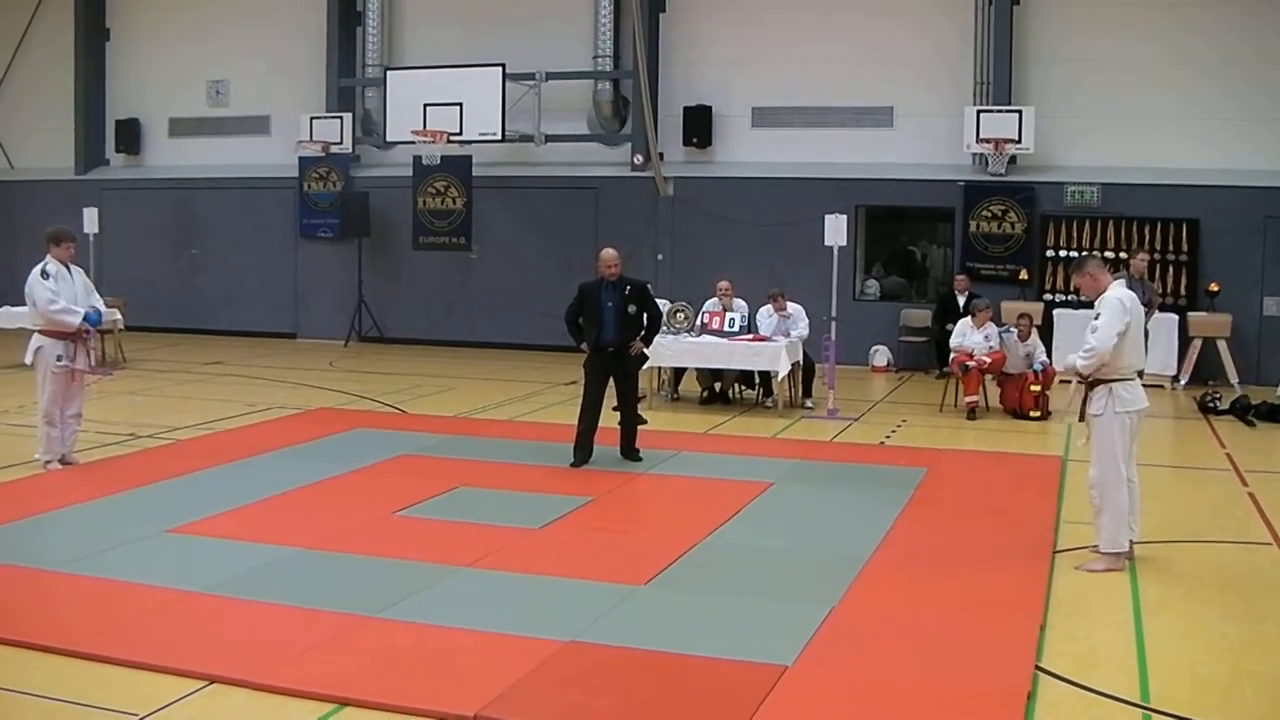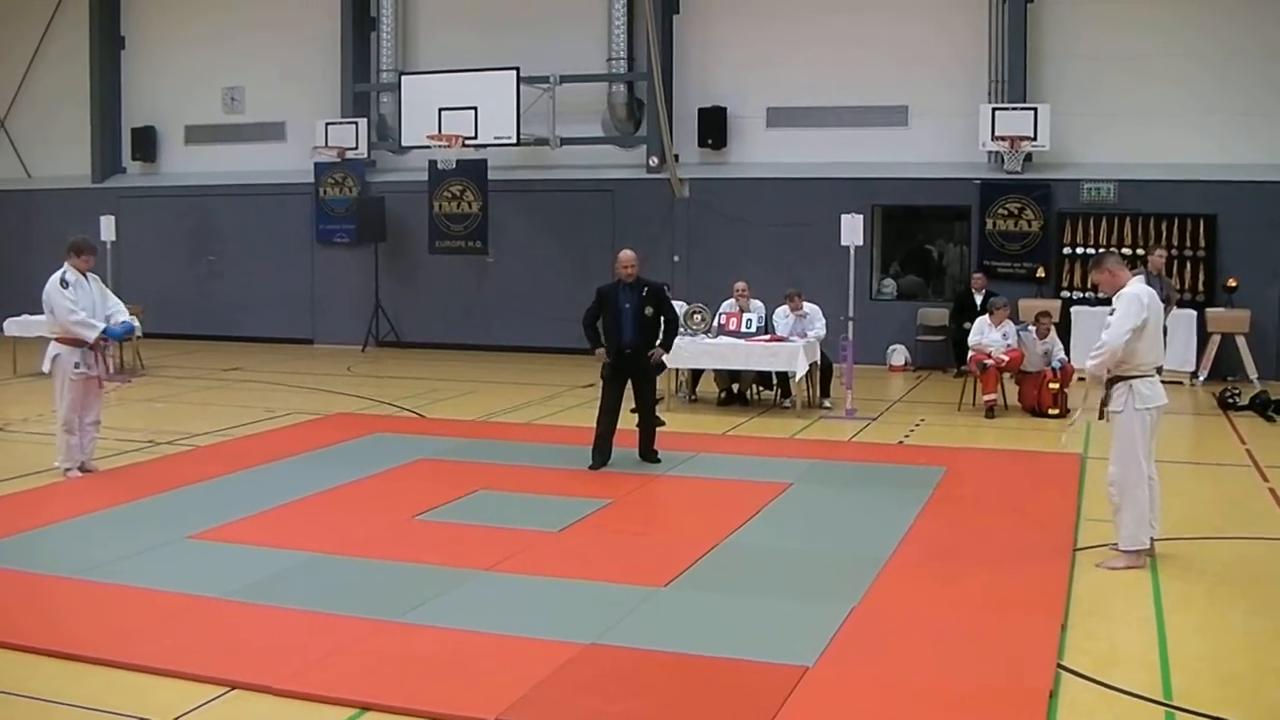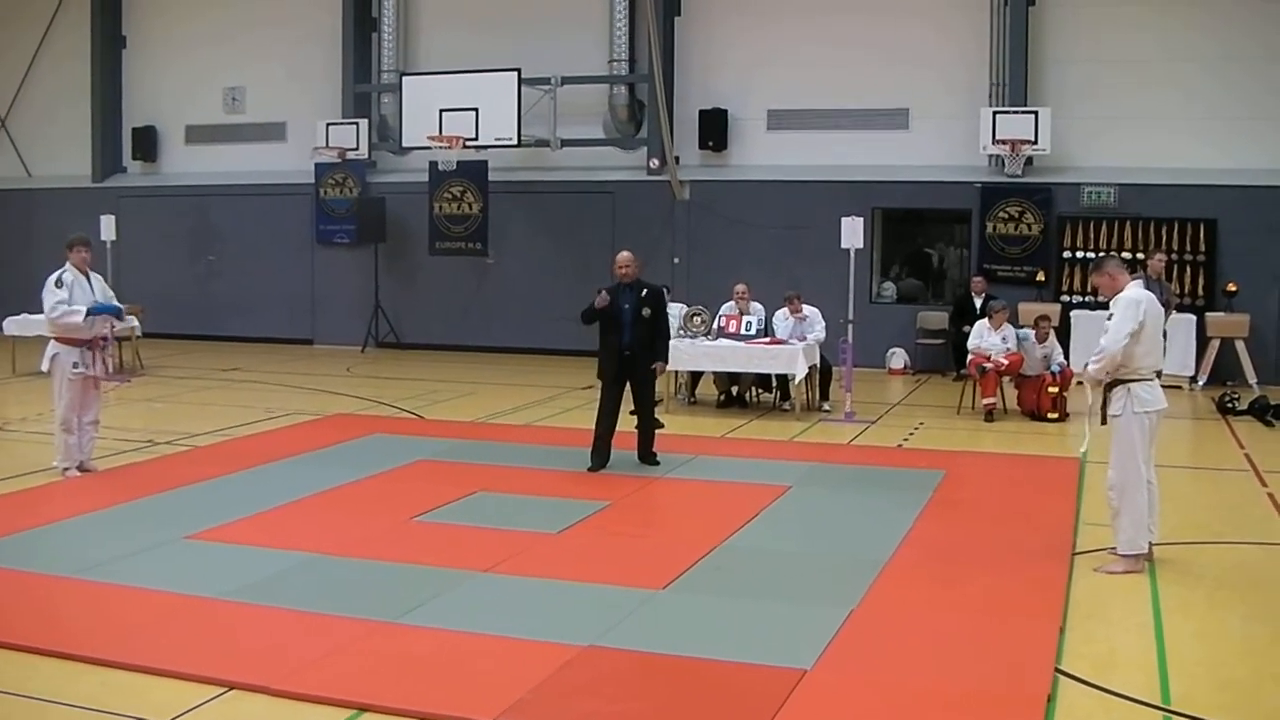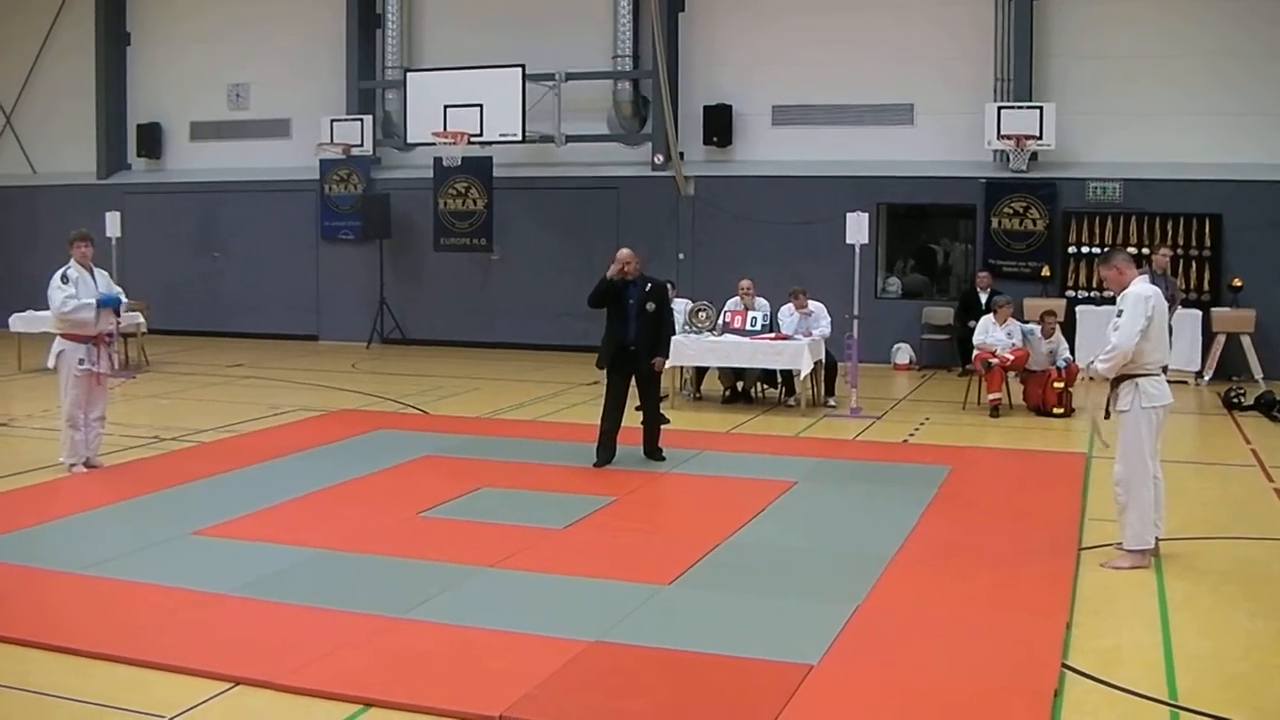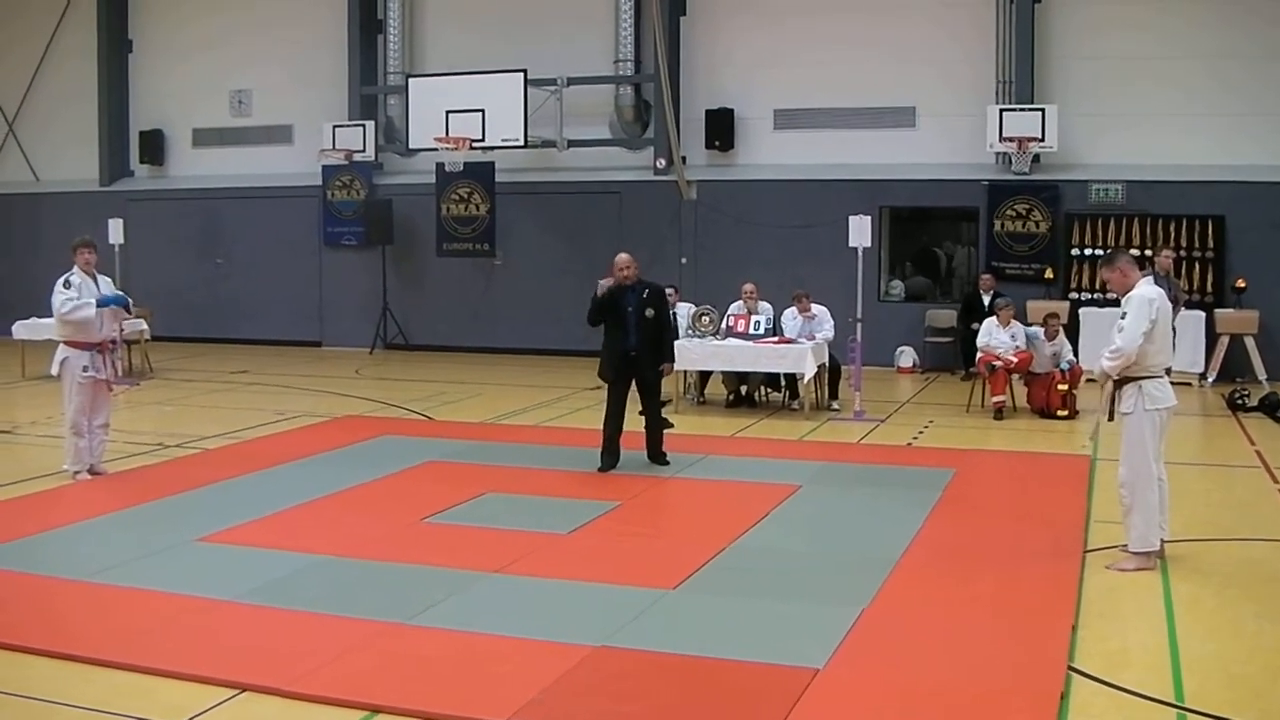
dt=0.4s
person 1, frame 1
left shoulder: (1112, 301)
right shoulder: (1127, 297)
left elbow: (1100, 347)
left wrist: (1076, 363)
right wrist: (1090, 368)
left hip: (1114, 396)
right hip: (1126, 391)
left knee: (1107, 474)
right knee: (1122, 470)
left ankle: (1113, 552)
right ankle: (1122, 541)
person 1, frame 2
left shoulder: (1131, 297)
right shoulder: (1145, 293)
left elbow: (1112, 342)
left wrist: (1092, 369)
right wrist: (1108, 367)
left hip: (1133, 392)
right hip: (1143, 388)
left knee: (1126, 471)
right knee: (1141, 467)
left ankle: (1133, 550)
right ankle: (1143, 538)
person 1, frame 3
left shoulder: (1129, 300)
right shoulder: (1147, 299)
left elbow: (1111, 347)
left wrist: (1093, 373)
right wrist: (1108, 369)
left hip: (1132, 396)
right hip: (1144, 391)
left knee: (1126, 475)
right knee: (1140, 471)
left ankle: (1131, 554)
right ankle: (1141, 542)
person 1, frame 4
left shoulder: (1135, 296)
right shoulder: (1151, 293)
left elbow: (1123, 345)
left wrist: (1101, 369)
right wrist: (1107, 363)
left hip: (1139, 391)
right hip: (1149, 387)
left knee: (1132, 470)
right knee: (1146, 466)
left ankle: (1138, 549)
right ankle: (1148, 537)
person 1, frame 5
left shoulder: (1140, 298)
right shoulder: (1154, 294)
left elbow: (1126, 346)
left wrist: (1106, 367)
right wrist: (1115, 367)
left hip: (1142, 394)
right hip: (1152, 389)
left knee: (1136, 472)
right knee: (1150, 468)
left ankle: (1143, 551)
right ankle: (1153, 539)
person 2, frame 1
left shoulder: (77, 273)
right shoulder: (42, 273)
left elbow: (93, 298)
right elbow: (50, 306)
left wrist: (95, 312)
right wrist: (83, 315)
left hip: (75, 345)
right hip: (51, 345)
left knee: (73, 403)
right knee: (50, 404)
left ankle: (66, 451)
right ankle: (49, 455)
person 2, frame 2
left shoulder: (92, 280)
right shoulder: (59, 282)
left elbow: (110, 304)
right elbow: (71, 317)
left wrist: (125, 322)
right wrist: (105, 330)
left hip: (91, 353)
right hip: (68, 353)
left knee: (91, 411)
right knee: (69, 412)
left ankle: (85, 458)
right ankle: (69, 463)
person 2, frame 3
left shoulder: (96, 280)
right shoulder: (59, 280)
left elbow: (110, 304)
right elbow: (54, 312)
left wrist: (114, 311)
right wrist: (87, 311)
left hip: (91, 352)
right hip: (66, 352)
left knee: (90, 410)
right knee: (67, 411)
left ankle: (83, 458)
right ankle: (67, 462)
person 2, frame 4
left shoulder: (102, 276)
right shoulder: (64, 276)
left elbow: (119, 298)
right elbow: (63, 308)
left wrist: (115, 303)
right wrist: (97, 304)
left hip: (98, 348)
right hip: (73, 348)
left knee: (97, 406)
right knee: (74, 407)
left ankle: (90, 454)
right ankle: (74, 458)
person 2, frame 5
left shoulder: (105, 282)
right shoulder: (67, 282)
left elbow: (119, 311)
right elbow: (63, 309)
left wrist: (123, 303)
right wrist: (97, 303)
left hip: (100, 355)
right hip: (76, 355)
left knee: (100, 413)
right knee: (77, 414)
left ankle: (94, 461)
right ankle: (78, 465)
person 3, frame 1
left shoulder: (637, 288)
right shoulder: (587, 289)
left elbow: (655, 315)
right elbow: (570, 316)
left wrist: (645, 341)
right wrist: (581, 341)
left hip: (626, 355)
right hip: (597, 355)
left knee: (629, 406)
right knee: (590, 405)
left ankle: (629, 449)
right ankle: (582, 452)
person 3, frame 2
left shoulder: (654, 290)
right shoulder: (605, 292)
left elbow: (672, 319)
right elbow: (588, 321)
left wrist: (664, 347)
right wrist: (597, 346)
left hip: (644, 358)
right hip: (615, 359)
left knee: (647, 408)
right knee: (608, 408)
left ankle: (647, 451)
right ankle: (601, 454)
person 3, frame 3
left shoulder: (653, 293)
right shoulder: (606, 294)
left elbow: (662, 328)
right elbow: (586, 318)
left wrist: (662, 358)
right wrist: (596, 306)
left hip: (643, 360)
right hip: (613, 360)
left knee: (645, 410)
right knee: (607, 410)
left ankle: (646, 453)
right ankle: (600, 456)
person 3, frame 4
left shoulder: (656, 287)
right shoulder: (614, 287)
left elbow: (666, 324)
right elbow: (593, 302)
left wrist: (662, 354)
right wrist: (608, 277)
left hip: (648, 355)
right hip: (618, 355)
left knee: (651, 405)
right knee: (613, 406)
left ankle: (652, 448)
right ankle: (605, 452)
person 3, frame 5
left shoulder: (655, 292)
right shoulder: (609, 295)
left elbow: (666, 328)
right elbow: (593, 321)
left wrist: (668, 358)
right wrist: (599, 295)
left hip: (648, 360)
right hip: (618, 361)
left knee: (652, 409)
right knee: (614, 410)
left ankle: (656, 452)
right ankle: (610, 456)
